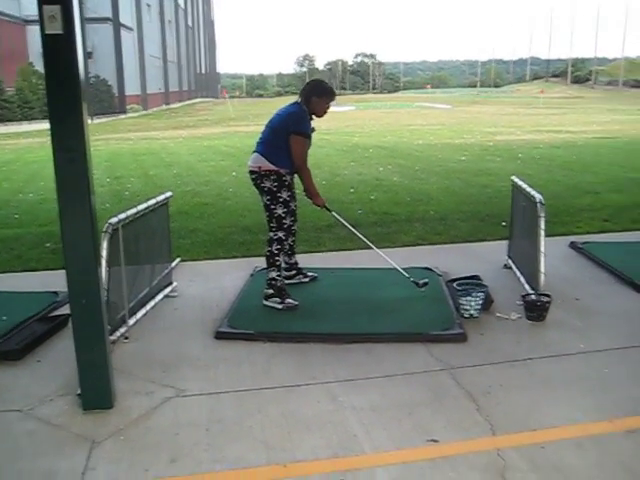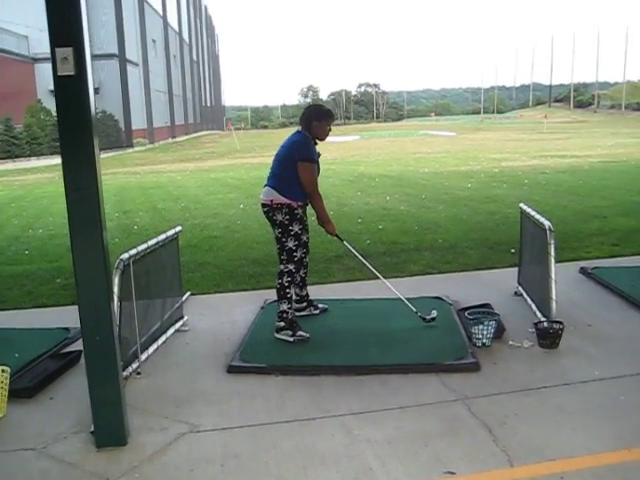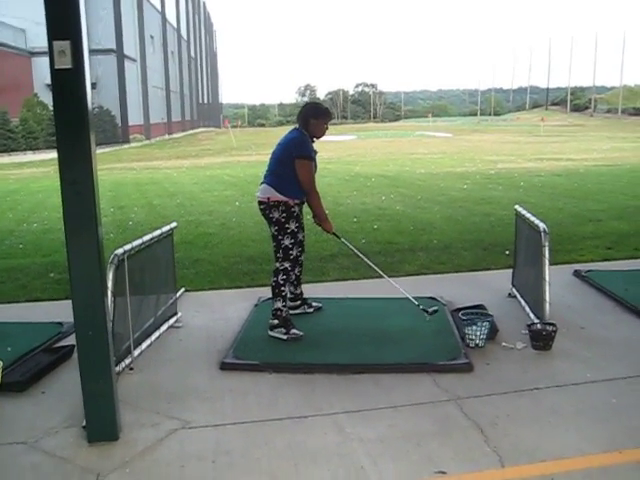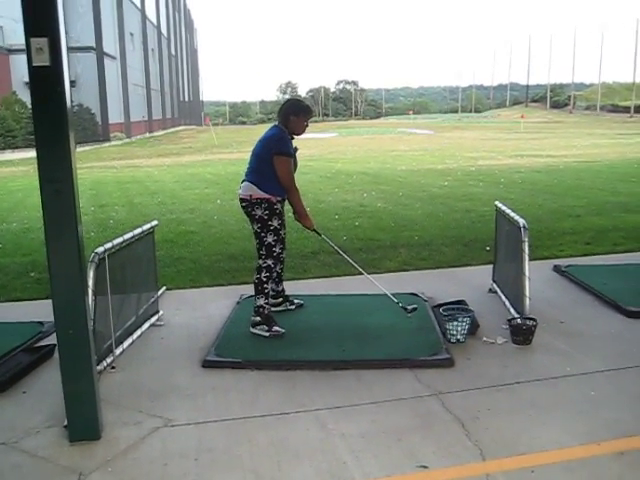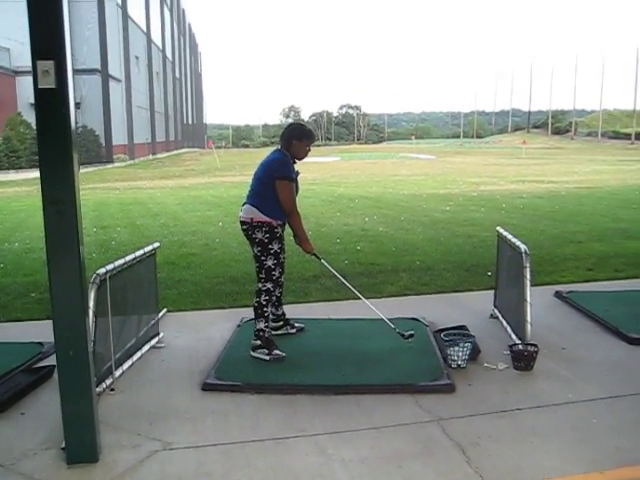
dt=0.5s
person 1, frame 1
left shoulder: (296, 112)
right shoulder: (299, 118)
left elbow: (294, 160)
right elbow: (300, 164)
left wrist: (309, 189)
right wrist: (314, 194)
left hip: (275, 171)
right hip: (268, 172)
left knee: (289, 221)
right knee: (280, 227)
left ankle: (291, 270)
right ankle: (273, 289)
person 1, frame 2
left shoulder: (301, 141)
right shoulder: (304, 146)
left elbow: (305, 188)
right elbow: (312, 190)
left wrist: (320, 216)
right wrist: (326, 221)
left hip: (289, 205)
right hip: (282, 206)
left knee: (301, 254)
right knee: (290, 260)
left ankle: (301, 302)
right ankle: (284, 322)
person 1, frame 3
left shoulder: (298, 138)
right shoulder: (301, 143)
left elbow: (301, 186)
right elbow: (309, 188)
left wrist: (316, 214)
right wrist: (323, 218)
left hip: (285, 202)
right hip: (278, 203)
left knee: (296, 252)
right knee: (286, 258)
left ankle: (295, 300)
right ankle: (278, 320)
person 1, frame 4
left shoulder: (278, 136)
right shoulder: (280, 140)
left elbow: (283, 182)
right elbow: (289, 184)
left wrist: (297, 210)
right wrist: (303, 215)
left hip: (267, 200)
right hip: (260, 201)
left knee: (277, 249)
right knee: (268, 255)
left ankle: (277, 297)
right ankle: (260, 317)
person 1, frame 5
left shoulder: (281, 160)
right shoulder: (282, 164)
left elbow: (284, 207)
right elbow: (290, 209)
left wrist: (297, 235)
right wrist: (304, 239)
left hip: (267, 223)
right hip: (260, 224)
left knee: (276, 273)
right knee: (268, 278)
left ankle: (277, 321)
right ankle: (260, 340)
